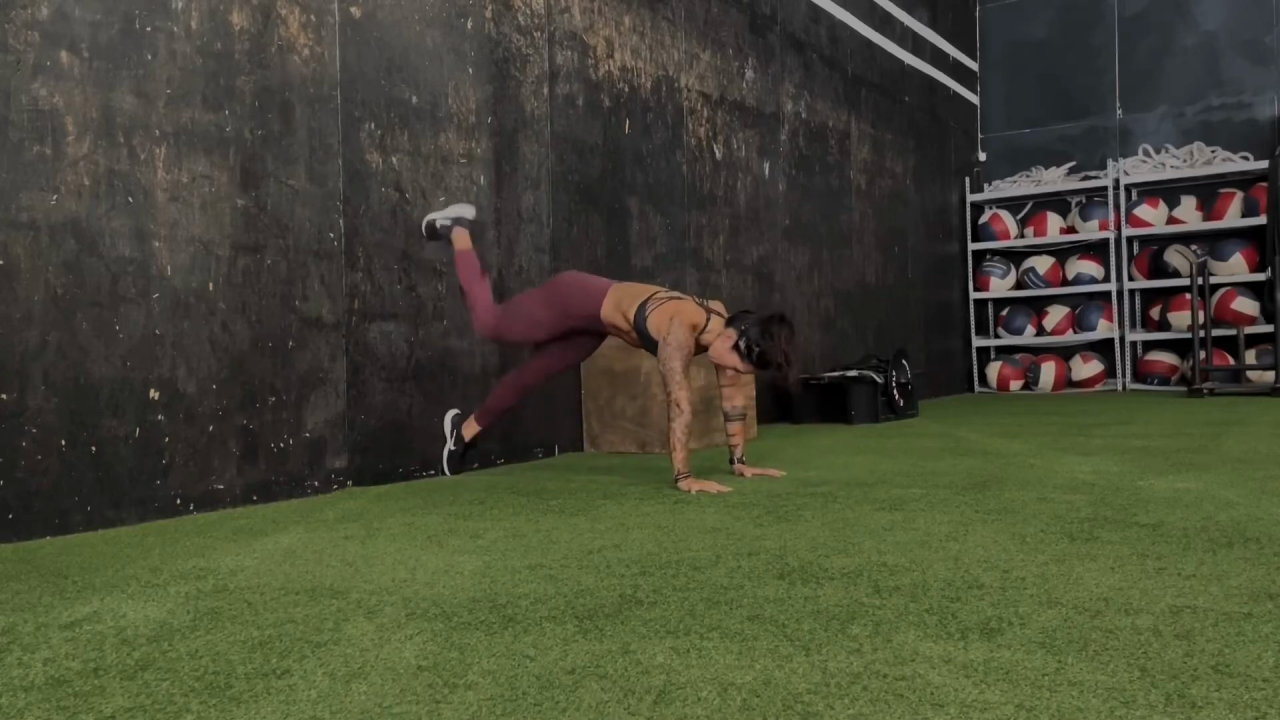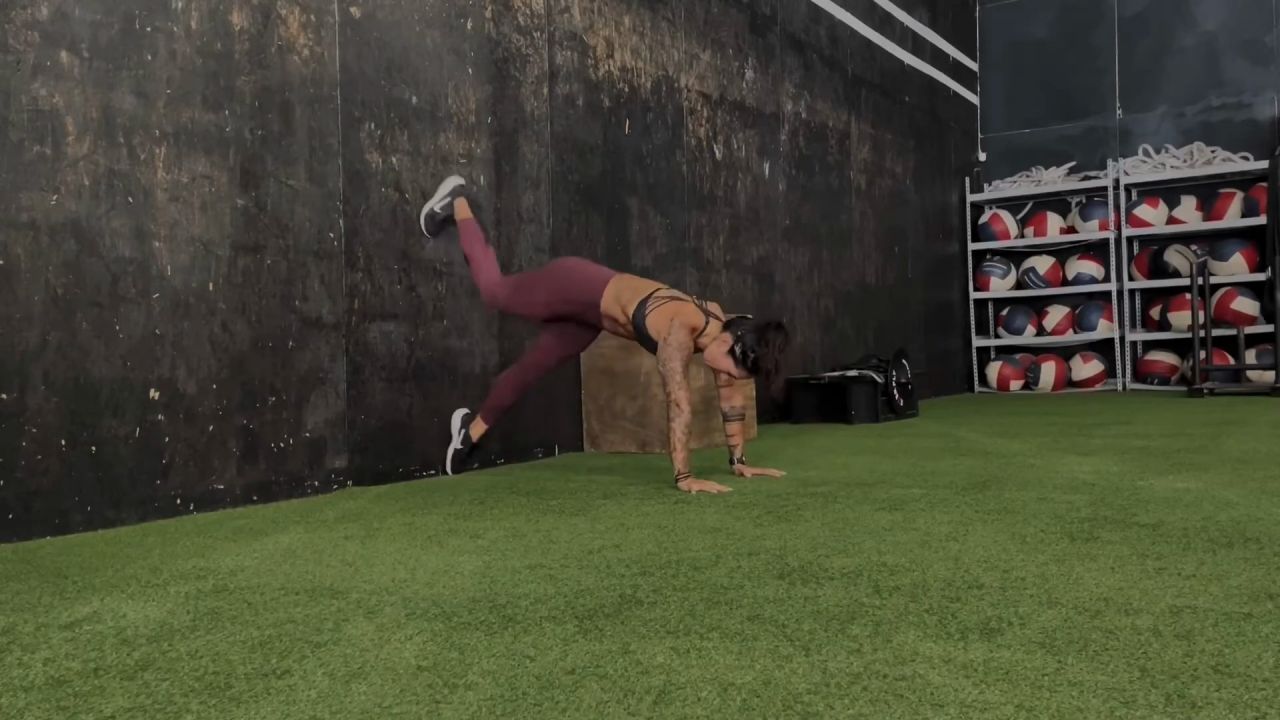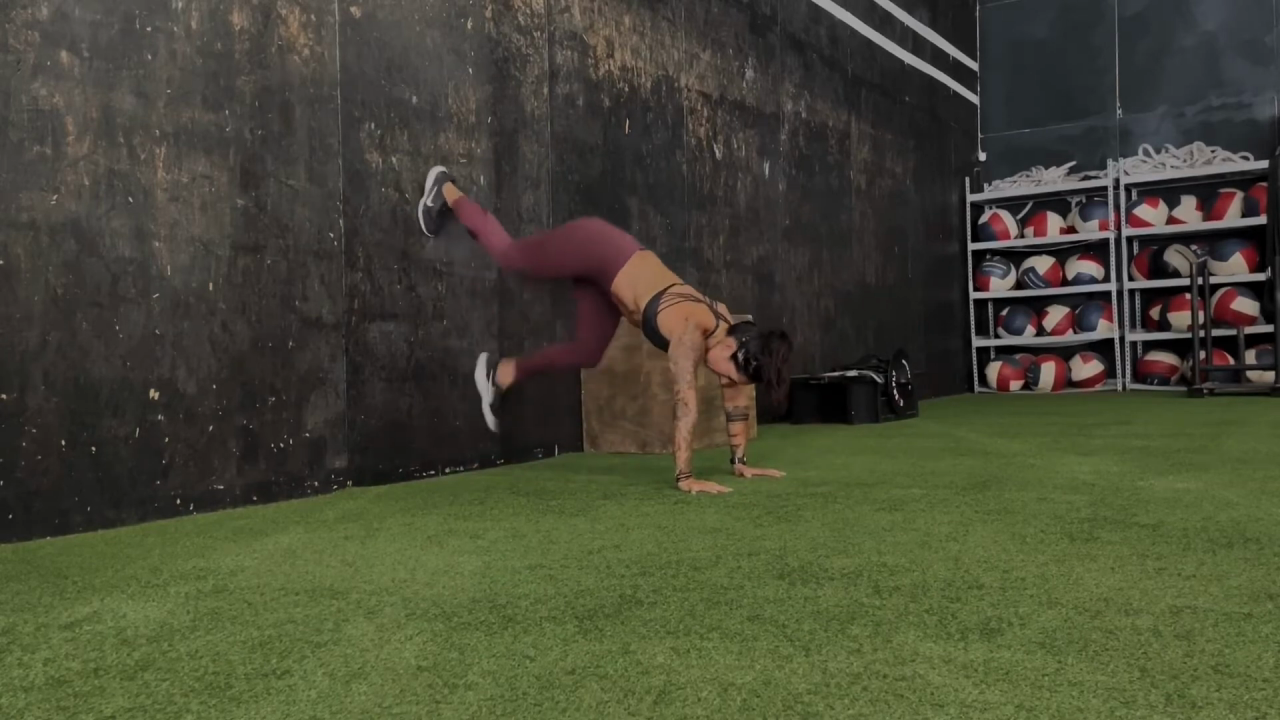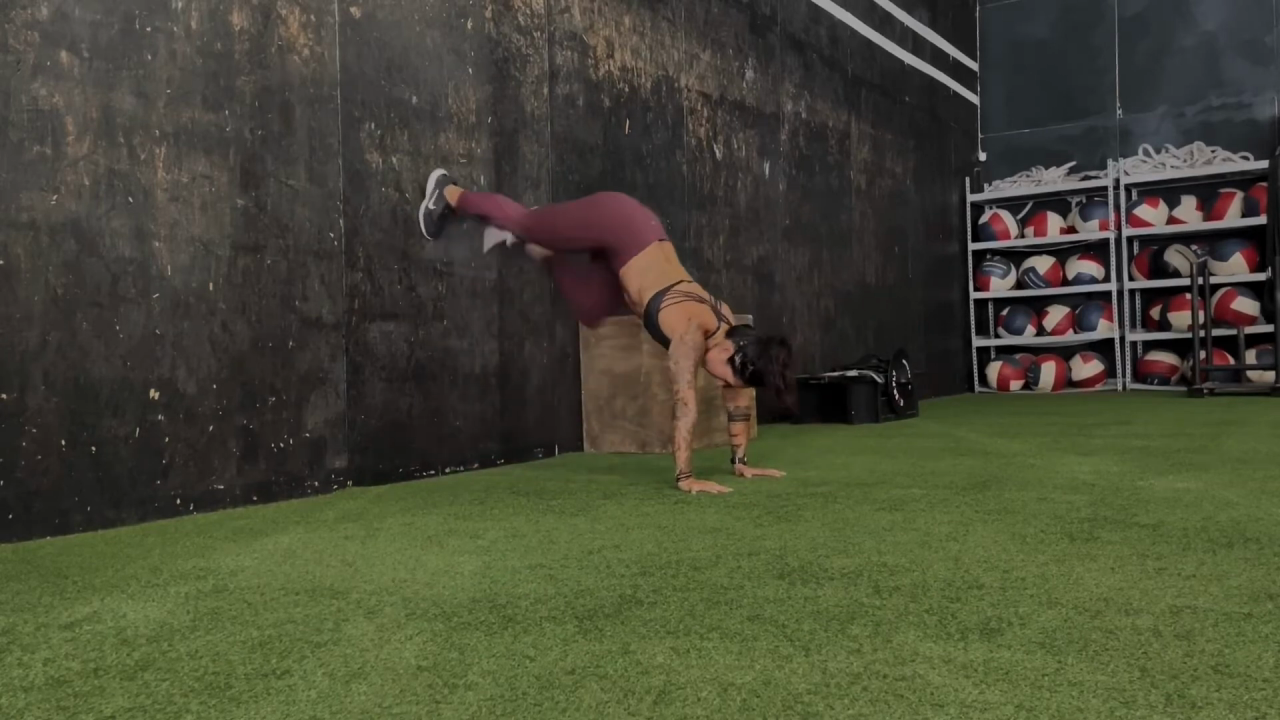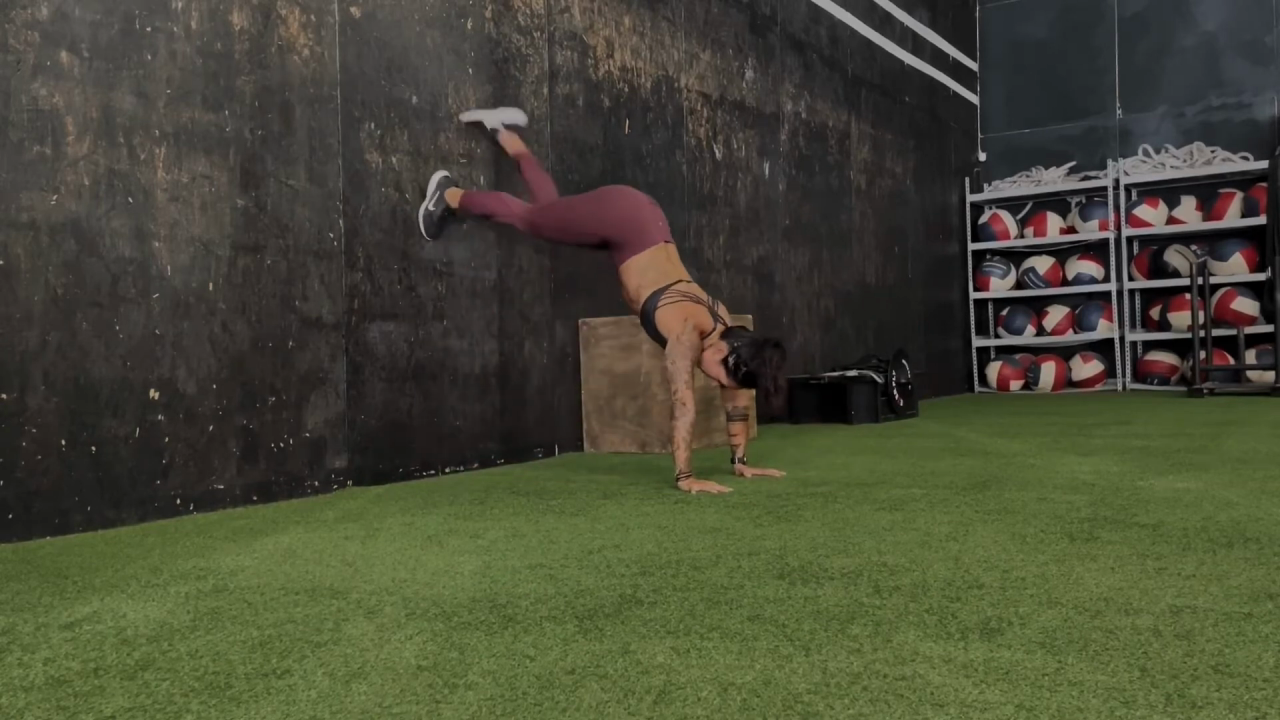
dt=0.2s
person 1, frame 1
left shoulder: (726, 328)
right shoulder: (683, 331)
left elbow: (734, 398)
right elbow: (679, 405)
left wrist: (739, 460)
right wrist: (684, 478)
left hip: (598, 320)
right hip: (579, 301)
left knee: (528, 375)
right knee: (488, 322)
left ankle: (466, 429)
right ankle: (459, 229)
person 1, frame 2
left shoulder: (722, 328)
right shoulder: (681, 331)
left elbow: (732, 399)
right elbow: (679, 405)
left wrist: (739, 461)
right wrist: (684, 477)
left hip: (595, 306)
right hip: (577, 285)
left knee: (531, 367)
right knee: (495, 290)
left ankle: (473, 428)
right ankle: (457, 201)
person 1, frame 3
left shoulder: (727, 327)
right shoulder: (692, 333)
left elbow: (737, 399)
right elbow: (686, 405)
left wrist: (740, 461)
right wrist: (685, 477)
left hip: (611, 262)
right hip: (596, 246)
left knee: (585, 354)
right knee: (508, 253)
left ankle: (503, 373)
right ankle: (446, 190)
person 1, frame 4
left shoulder: (728, 326)
right shoulder: (692, 333)
left elbow: (737, 400)
right elbow: (685, 405)
left wrist: (740, 461)
right wrist: (686, 478)
left hip: (634, 230)
right hip: (614, 219)
left knee: (590, 312)
right knee: (525, 224)
left ankle: (533, 246)
right ankle: (449, 193)
person 1, frame 5
left shoulder: (726, 331)
right shoulder: (689, 332)
left elbow: (735, 400)
right elbow: (683, 404)
left wrist: (741, 461)
right wrist: (686, 477)
left hip: (640, 217)
right hip: (622, 215)
left knee: (551, 207)
right knee: (526, 216)
left ankle: (505, 133)
right ankle: (449, 195)
